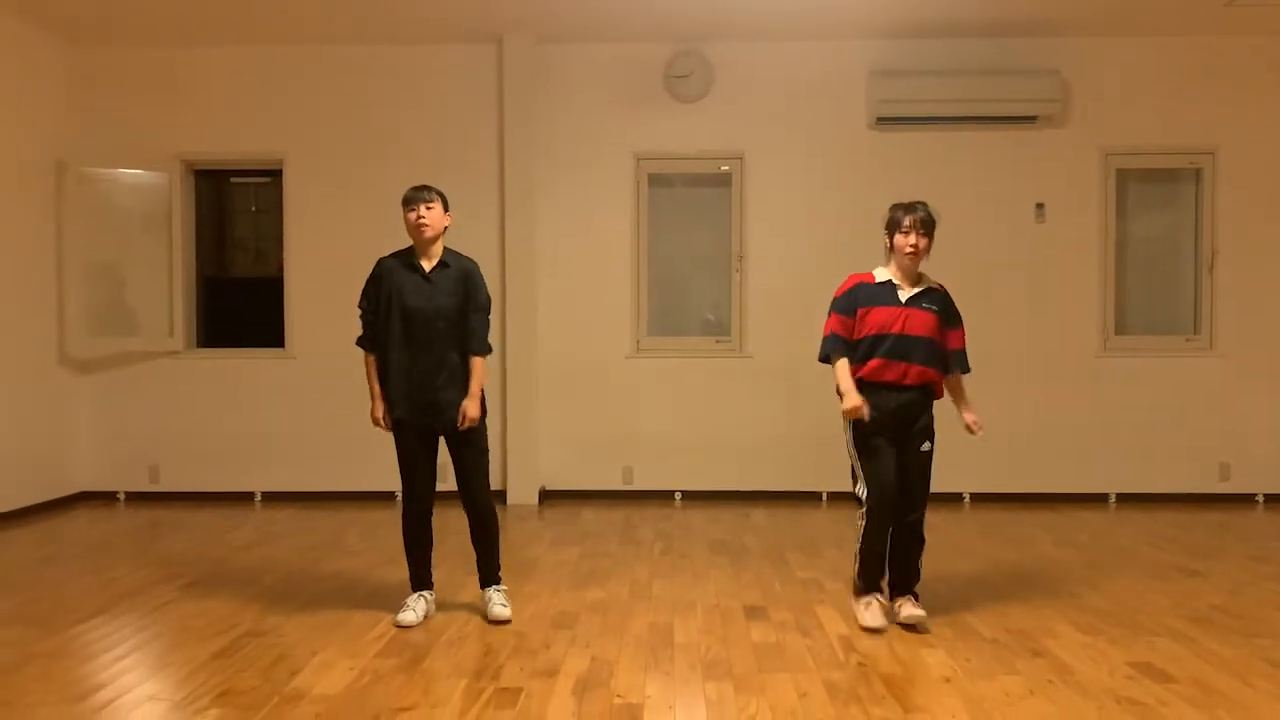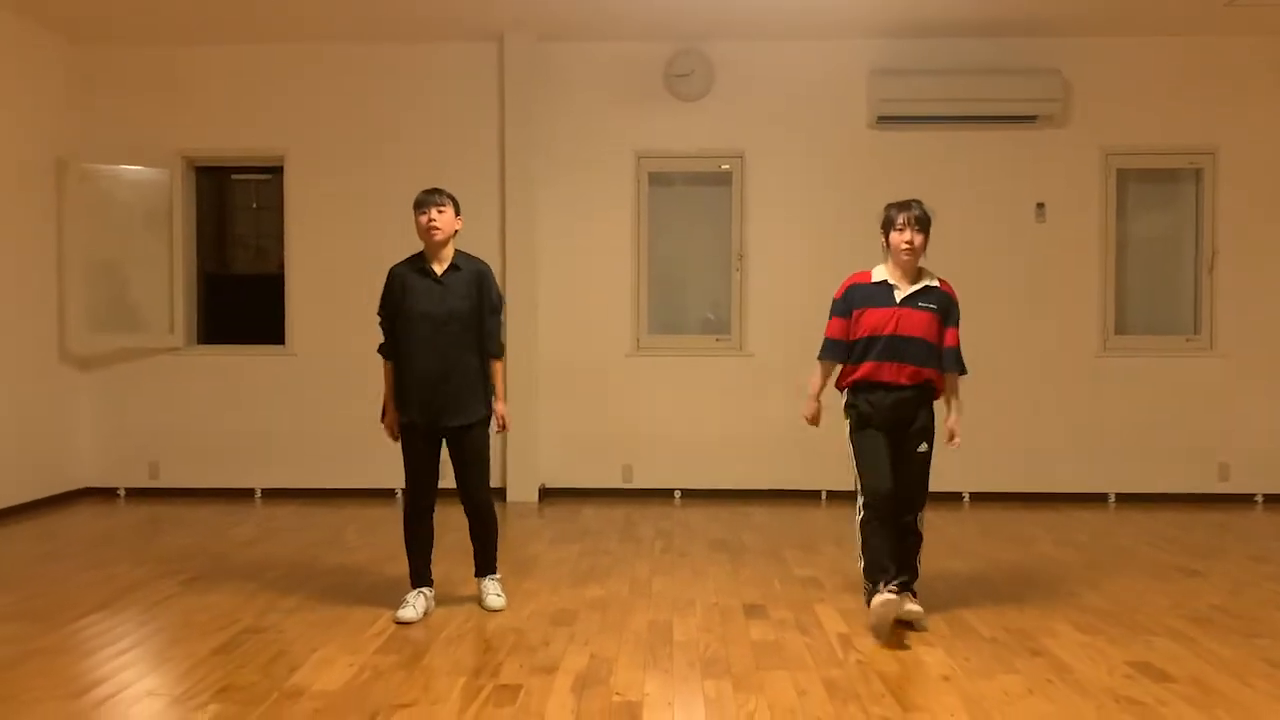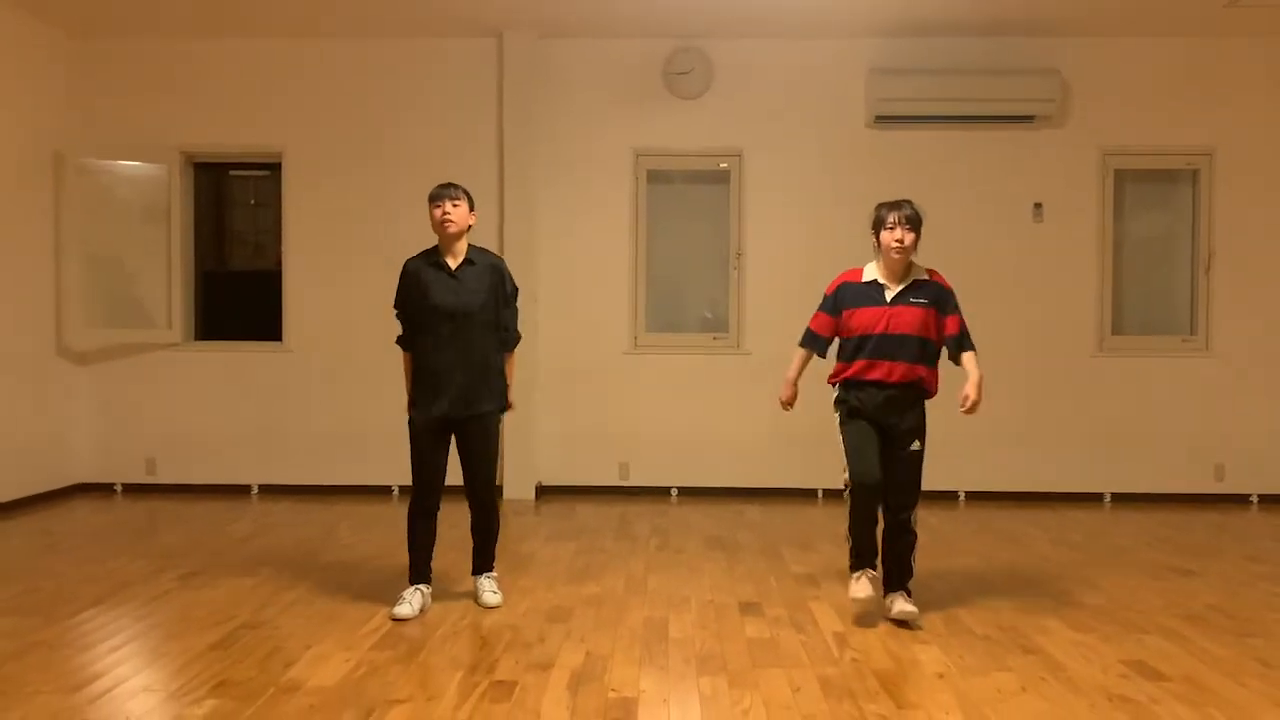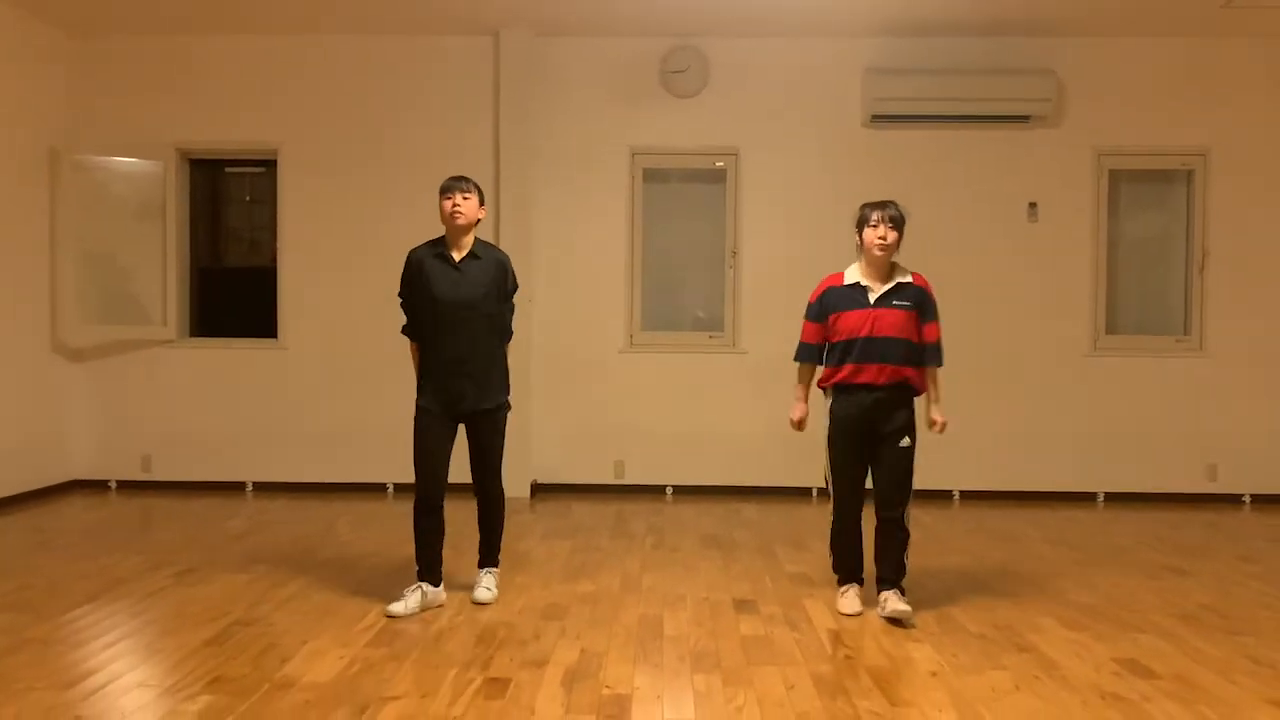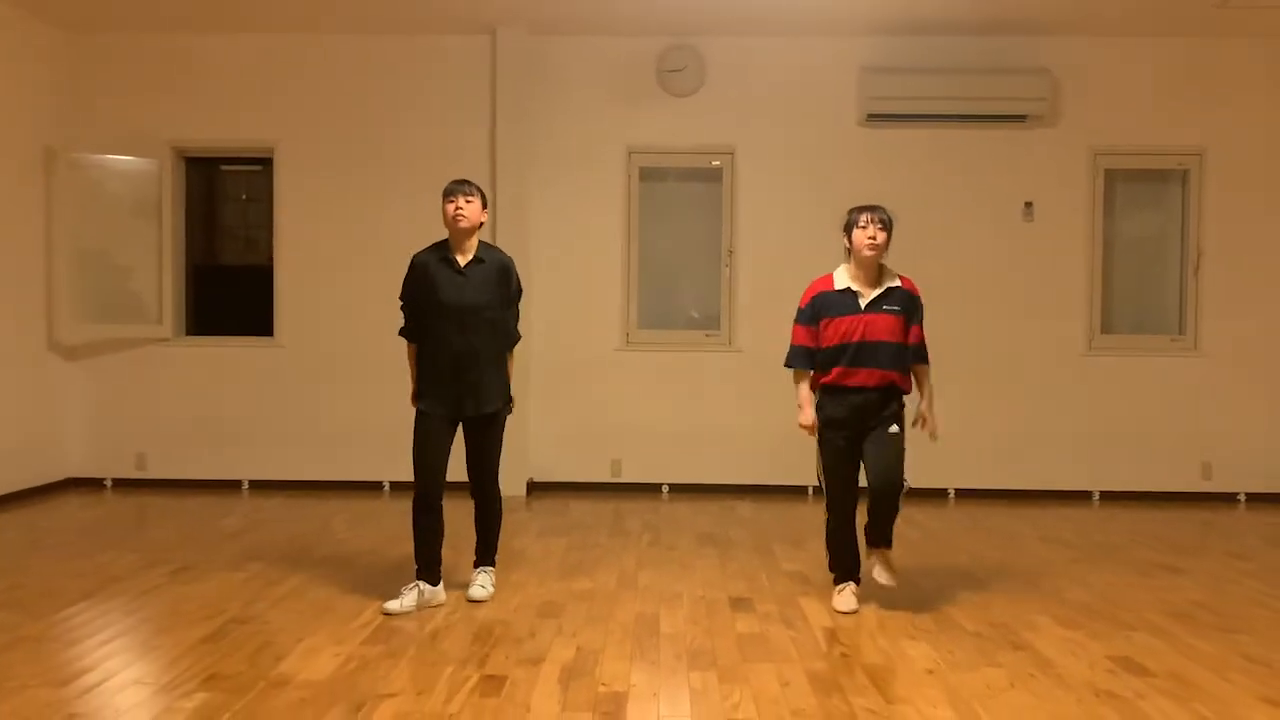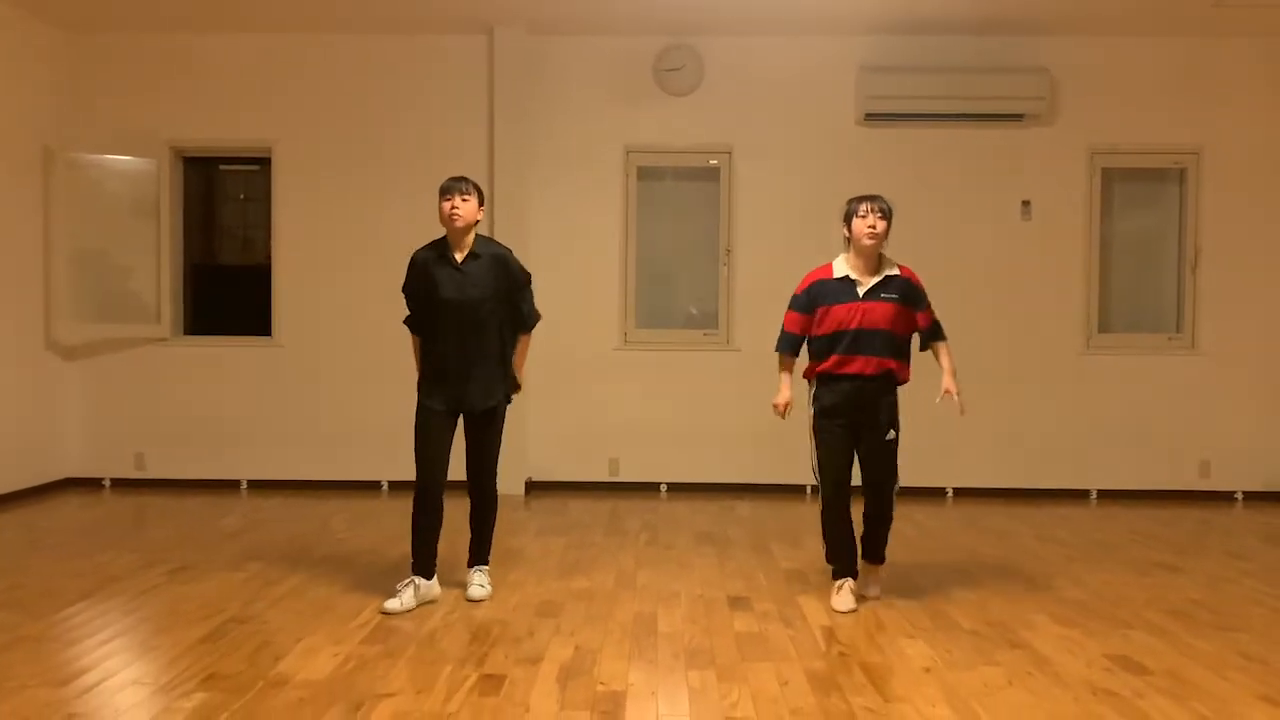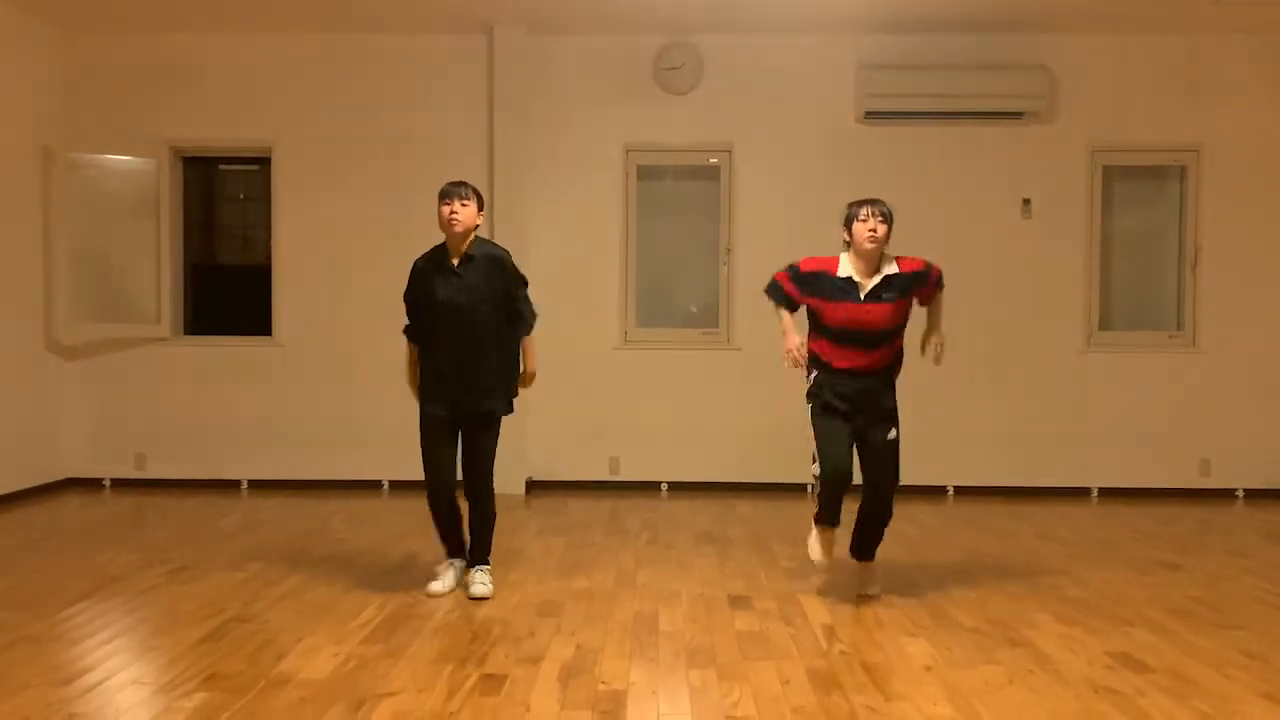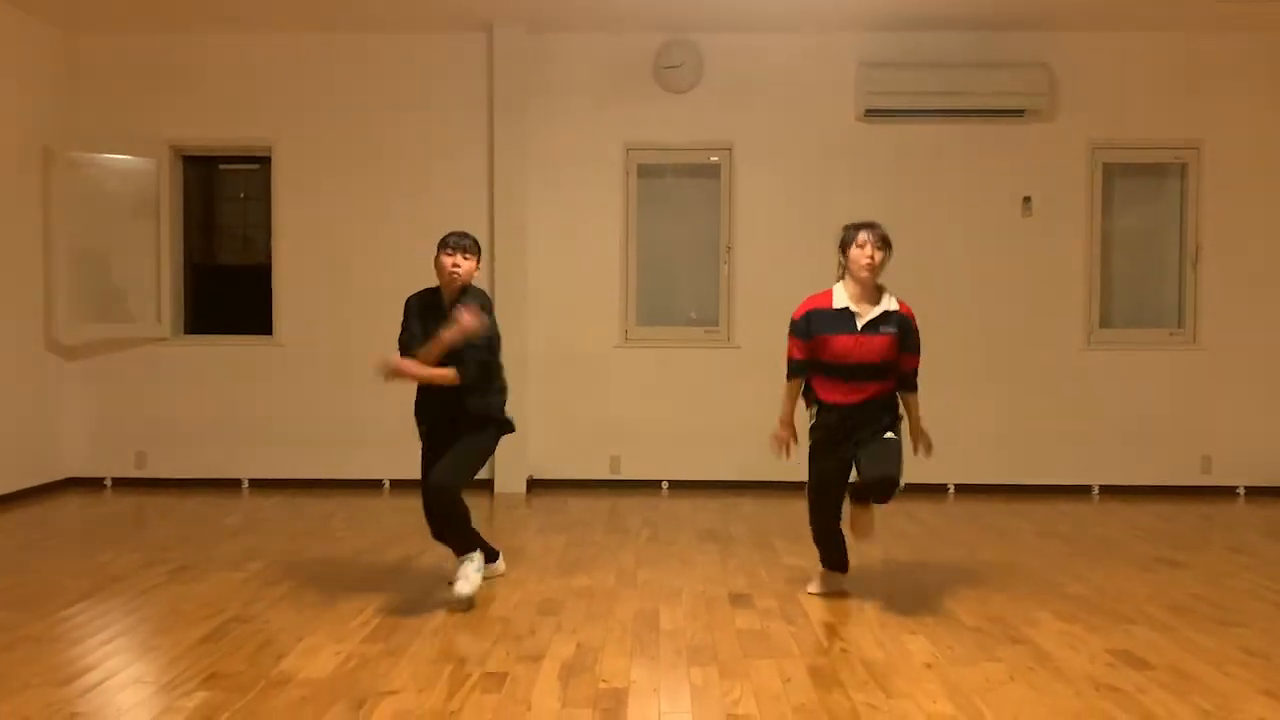
dt=0.2s
person 1, frame 1
left shoulder: (465, 271)
right shoulder: (387, 271)
left elbow: (477, 339)
right elbow: (372, 339)
left wrist: (474, 395)
right wrist: (377, 395)
left hip: (457, 400)
right hip: (407, 404)
left knee: (478, 496)
right knee: (417, 501)
left ankle: (493, 586)
right ankle: (421, 591)
person 1, frame 2
left shoulder: (478, 274)
right shoulder: (400, 277)
left elbow: (492, 343)
right elbow: (390, 348)
left wrist: (499, 397)
right wrist: (389, 405)
left hip: (468, 405)
right hip: (416, 405)
left knee: (477, 496)
right knee: (418, 499)
left ankle: (489, 576)
right ankle: (421, 587)
person 1, frame 3
left shoulder: (493, 268)
right shoulder: (415, 270)
left elbow: (508, 335)
right elbow: (408, 339)
left wrist: (506, 388)
right wrist: (410, 392)
left hip: (481, 398)
right hip: (429, 399)
left knee: (482, 491)
right knee: (424, 493)
left ankle: (485, 574)
right ankle: (419, 584)
person 1, frame 4
left shoulder: (497, 262)
right shoulder: (420, 260)
left elbow: (504, 327)
right elbow: (413, 328)
right wrist: (422, 378)
left hip: (487, 391)
right hip: (435, 393)
left knee: (487, 484)
right knee: (428, 487)
left ankle: (488, 569)
right ankle: (428, 582)
person 1, frame 5
left shoulder: (500, 266)
right shoulder: (423, 264)
left elbow: (509, 334)
right elbow: (412, 331)
left wrist: (505, 385)
right wrist: (415, 383)
left hip: (486, 393)
right hip: (435, 393)
left knee: (484, 485)
right knee: (426, 486)
left ankle: (484, 568)
right ankle: (427, 582)
person 1, frame 6
left shoulder: (499, 260)
right shoulder: (422, 262)
left elbow: (526, 318)
right elbow: (416, 324)
left wrist: (517, 367)
right wrist: (421, 372)
left hip: (486, 387)
right hip: (436, 388)
left knee: (481, 481)
right knee: (427, 482)
left ankle: (479, 567)
right ankle: (421, 579)
person 1, frame 7
left shoulder: (497, 262)
right shoulder: (425, 268)
left elbow: (524, 320)
right elbow: (417, 329)
left wrist: (527, 367)
right wrist: (415, 378)
left hip: (486, 391)
right hip: (441, 392)
left knee: (476, 480)
right knee: (437, 483)
left ankle: (480, 564)
right ankle: (455, 557)
person 1, frame 8
left shoulder: (477, 304)
right shoulder: (418, 305)
left elbow: (463, 365)
right elbow: (400, 365)
left wrist: (429, 363)
right wrist: (448, 340)
left hip: (480, 422)
right hip: (437, 424)
left knee: (441, 487)
right knee: (438, 513)
left ankle: (471, 553)
right ankle: (486, 557)
person 2, frame 1
left shoulder: (938, 298)
right shoulder: (857, 288)
left elbow: (951, 361)
right elbow: (837, 348)
left wrist: (965, 408)
right wrist: (848, 393)
left hip: (918, 408)
right hip: (871, 406)
left knee: (911, 507)
right knee: (877, 500)
left ankle: (905, 593)
right ankle: (867, 592)
person 2, frame 2
left shoulder: (941, 295)
right shoulder: (857, 287)
left elbow: (951, 361)
right elbow: (834, 348)
left wrist: (954, 412)
right wrist: (814, 396)
left hip: (917, 406)
right hip: (868, 403)
left knee: (910, 504)
right knee: (877, 496)
left ankle: (905, 590)
right ankle: (882, 589)
person 2, frame 3
left shoulder: (935, 288)
right shoulder: (847, 286)
left elbow: (959, 342)
right elbow: (815, 336)
left wrist: (973, 377)
right wrist: (791, 380)
left hip: (907, 404)
right hip: (858, 400)
left knee: (902, 502)
right knee: (864, 482)
left ankle: (898, 590)
right ankle: (862, 568)
person 2, frame 4
left shoulder: (917, 290)
right shoulder: (830, 290)
left elbow: (928, 355)
right elbow: (810, 352)
left wrist: (934, 405)
right wrist: (800, 400)
left hip: (895, 407)
right hip: (846, 405)
left knee: (893, 500)
right knee: (846, 500)
left ankle: (891, 590)
right ankle: (848, 582)
person 2, frame 5
left shoulder: (904, 294)
right shoulder: (820, 294)
left elbow: (917, 354)
right elbow: (802, 357)
left wrist: (925, 402)
right wrist: (806, 405)
left hip: (884, 405)
right hip: (836, 406)
left knee: (888, 482)
right knee: (840, 498)
left ankle: (879, 548)
right ankle: (845, 580)
person 2, frame 6
left shoulder: (904, 282)
right shoulder: (817, 283)
left elbow: (933, 330)
right elbow: (789, 339)
left wrist: (948, 373)
right wrist: (784, 384)
left hip: (880, 396)
right hip: (832, 397)
left knee: (881, 488)
right knee: (834, 490)
left ankle: (873, 563)
right ankle: (843, 576)
person 2, frame 7
left shoulder: (905, 274)
right shoulder: (818, 273)
left elbow: (935, 281)
right elbow: (778, 287)
left wrist: (934, 329)
right wrist: (790, 333)
left hip: (878, 394)
right hip: (831, 390)
left knee: (882, 487)
right knee: (833, 468)
left ankle: (865, 557)
right ankle: (825, 522)
person 2, frame 8
left shoulder: (899, 316)
right shoulder: (814, 311)
left elbow: (907, 378)
right elbow: (796, 371)
left wrist: (916, 425)
right wrist: (785, 420)
left hip: (878, 418)
right hip: (830, 419)
left knee: (884, 478)
right knee: (823, 506)
left ankle: (863, 500)
right ankle: (833, 570)
